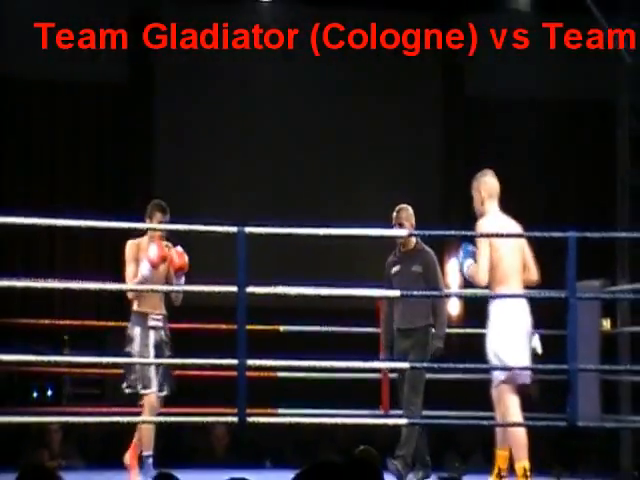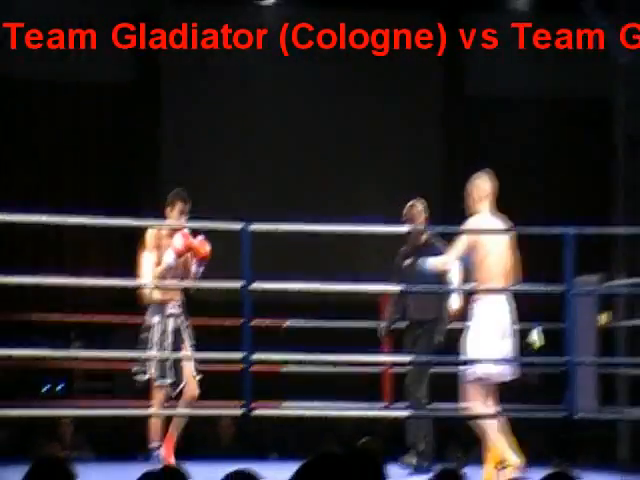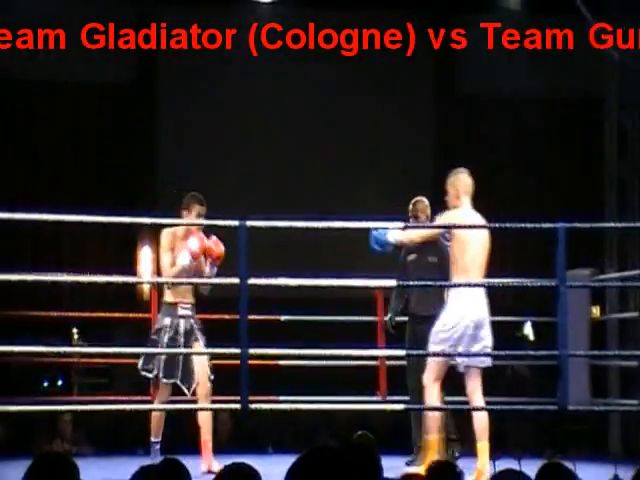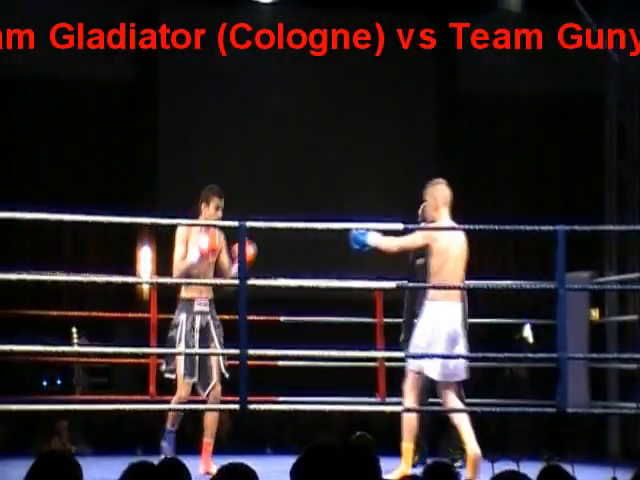
dt=0.2s
person 1, frame 1
left shoulder: (485, 224)
right shoulder: (514, 226)
left elbow: (481, 279)
right elbow: (533, 276)
left wrist: (467, 265)
left hip: (503, 311)
right hip: (520, 309)
left knee: (509, 401)
right knee: (501, 396)
person 1, frame 2
left shoulder: (475, 224)
right shoulder: (505, 227)
left elbow: (447, 262)
left wrist: (429, 262)
left hip: (487, 309)
right hip: (503, 308)
left knee: (475, 396)
right knee: (486, 395)
person 1, frame 3
left shoulder: (453, 217)
right shoulder: (482, 223)
left elbow: (415, 236)
left wrist: (387, 236)
left hip: (459, 301)
right hip: (479, 302)
left knee: (431, 379)
right knee: (474, 391)
person 1, frame 4
left shoulder: (433, 231)
right shoulder: (460, 234)
left elbow: (395, 246)
left wrist: (369, 237)
left hip: (435, 314)
right hip: (454, 314)
left knee: (411, 390)
right knee: (449, 395)
right ankle: (472, 449)
person 2, frame 1
left shoulder: (170, 251)
right shoulder: (134, 246)
left elbow: (177, 299)
right elbow: (130, 291)
left wrist: (179, 274)
right wrist: (148, 266)
left hip: (161, 325)
right hip: (141, 323)
left knee: (153, 404)
right knee: (150, 402)
left ankle: (132, 455)
person 2, frame 2
left shoulder: (185, 239)
right shoulder: (154, 235)
right elbow: (151, 278)
left wrist: (199, 263)
right wrist: (173, 254)
left hip: (179, 313)
right hip: (160, 313)
left knee: (191, 390)
right knee: (160, 394)
left ankle: (168, 445)
right ankle: (157, 457)
person 2, frame 3
left shoulder: (199, 241)
right shoulder: (169, 235)
right elbow: (167, 277)
left wrist: (212, 263)
right wrist: (187, 257)
left hip: (191, 315)
right hip: (171, 315)
left knee: (204, 388)
right knee: (163, 393)
left ankle: (207, 457)
right ankle: (155, 454)
person 2, frame 4
left shoulder: (219, 236)
right shoulder: (185, 230)
left elbow: (228, 278)
right elbow: (177, 272)
left wrist: (240, 263)
right wrist: (197, 253)
left hip: (210, 312)
right hip: (188, 310)
left knee: (215, 390)
right knee: (183, 391)
left ankle: (207, 458)
right ankle: (168, 437)
person 3, frame 1
left shoulder: (426, 256)
right shoulder: (392, 262)
left elbow: (439, 296)
left wrist: (439, 333)
right wrist: (386, 342)
left hip: (421, 335)
right hip: (400, 336)
left knee: (412, 399)
right knee: (407, 401)
person 3, frame 2
left shoulder: (436, 249)
right shoulder: (404, 254)
left elbow: (446, 291)
left wrist: (442, 328)
right wrist: (387, 321)
left hip: (430, 326)
right hip: (411, 327)
left knee: (415, 385)
right knee: (416, 389)
left ankle: (417, 449)
right ankle: (425, 454)
person 3, frame 3
left shoulder: (440, 248)
right shoulder: (407, 250)
right wrist: (392, 313)
left hip: (433, 321)
right hip: (413, 322)
right knee: (413, 386)
left ankle: (449, 441)
right ankle: (419, 447)
person 3, frame 4
right shoulder: (416, 253)
left elbow: (460, 291)
right elbow: (410, 292)
left wrist: (462, 326)
right wrist: (405, 327)
right knee: (420, 389)
left ankle: (455, 449)
right ankle: (419, 450)
